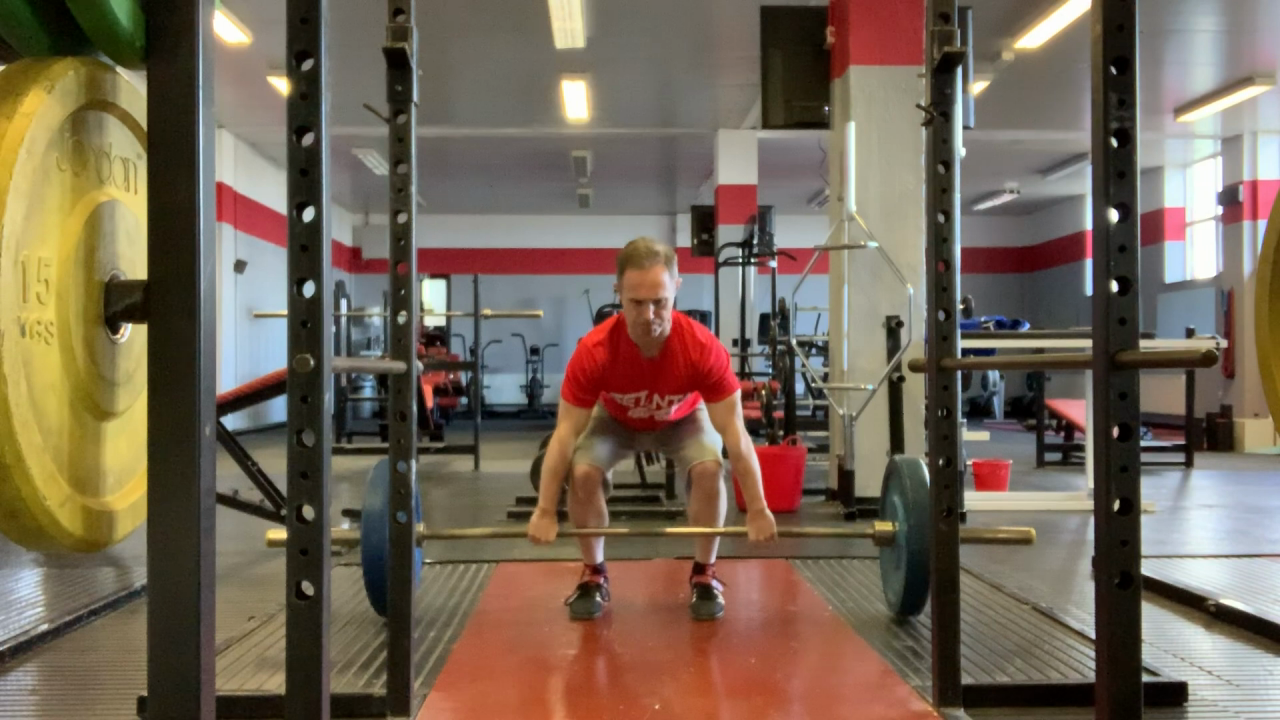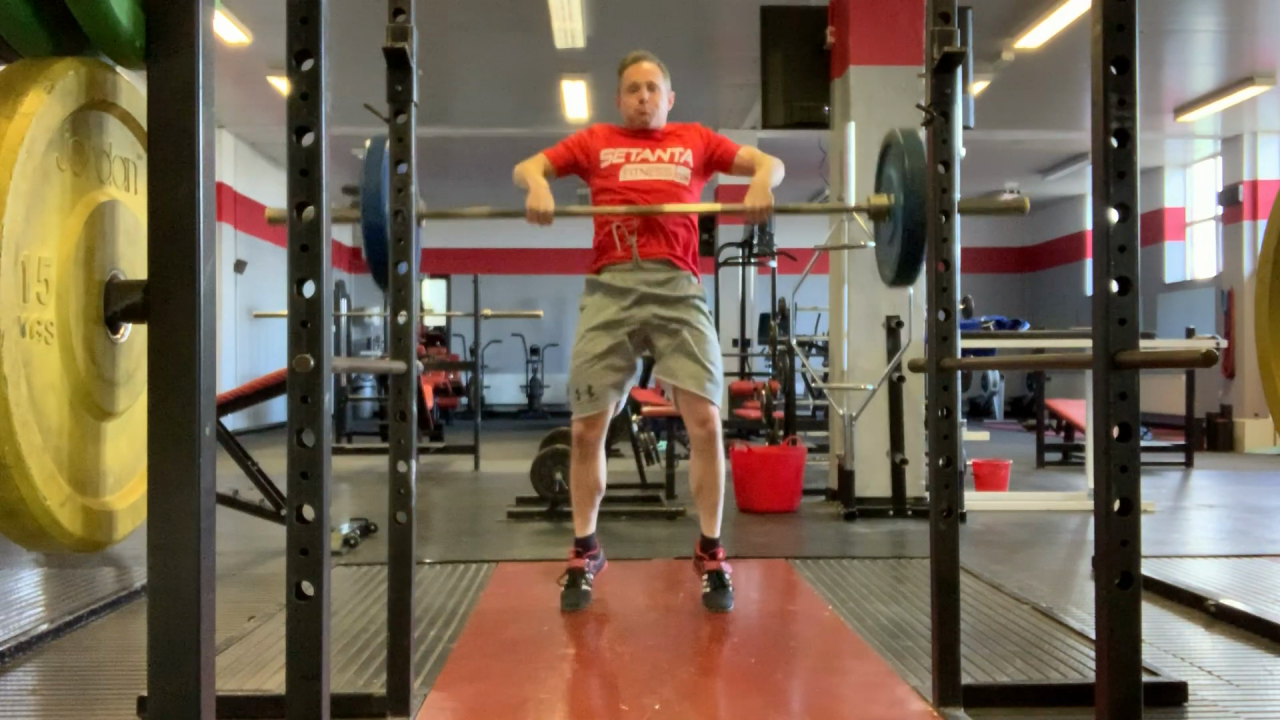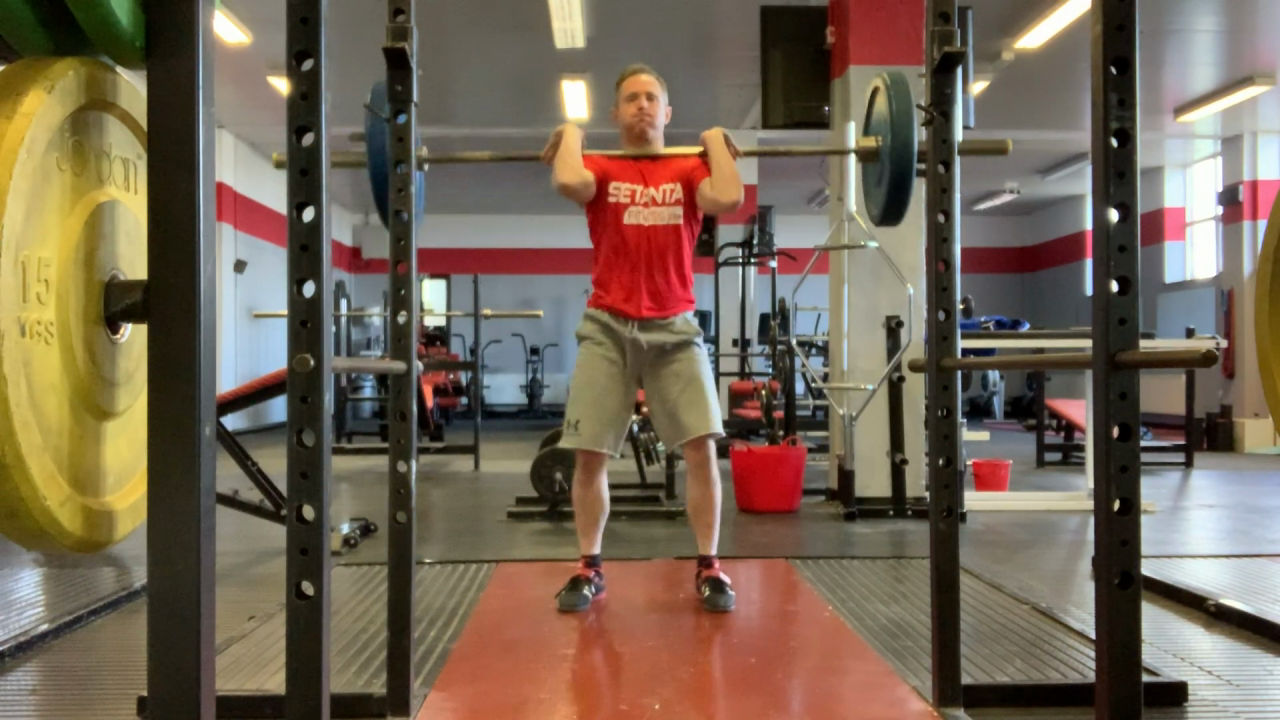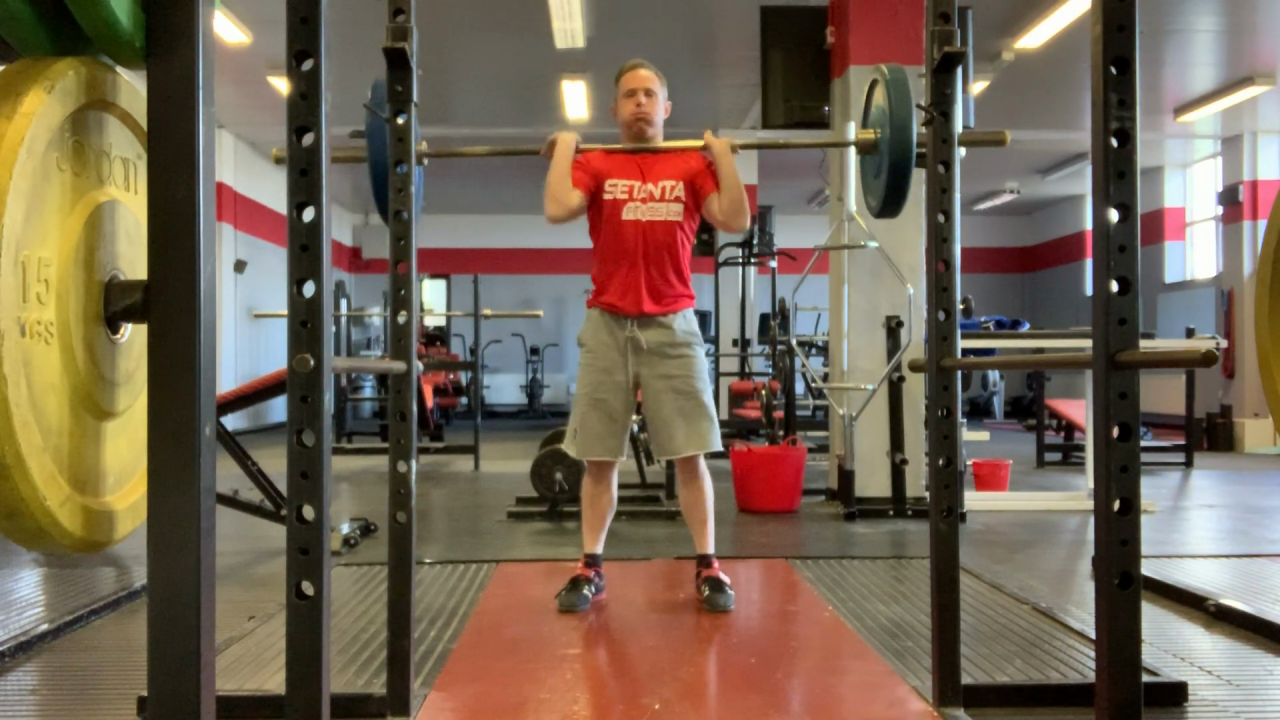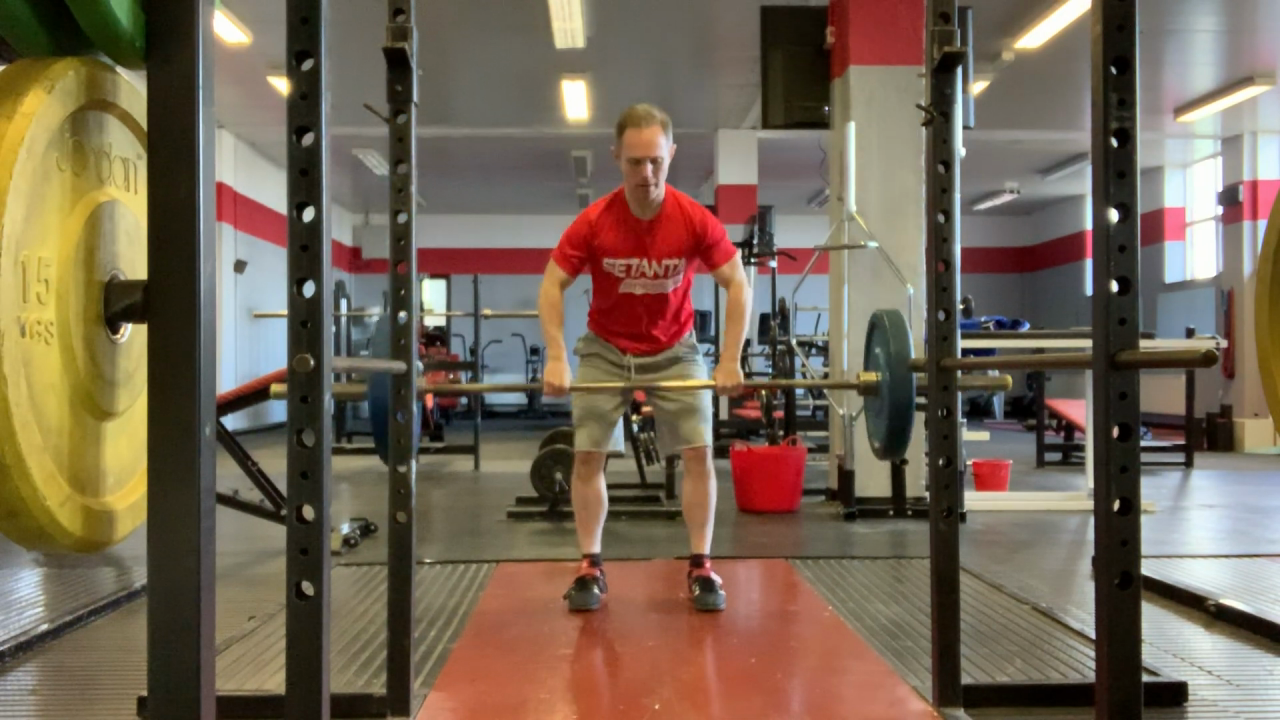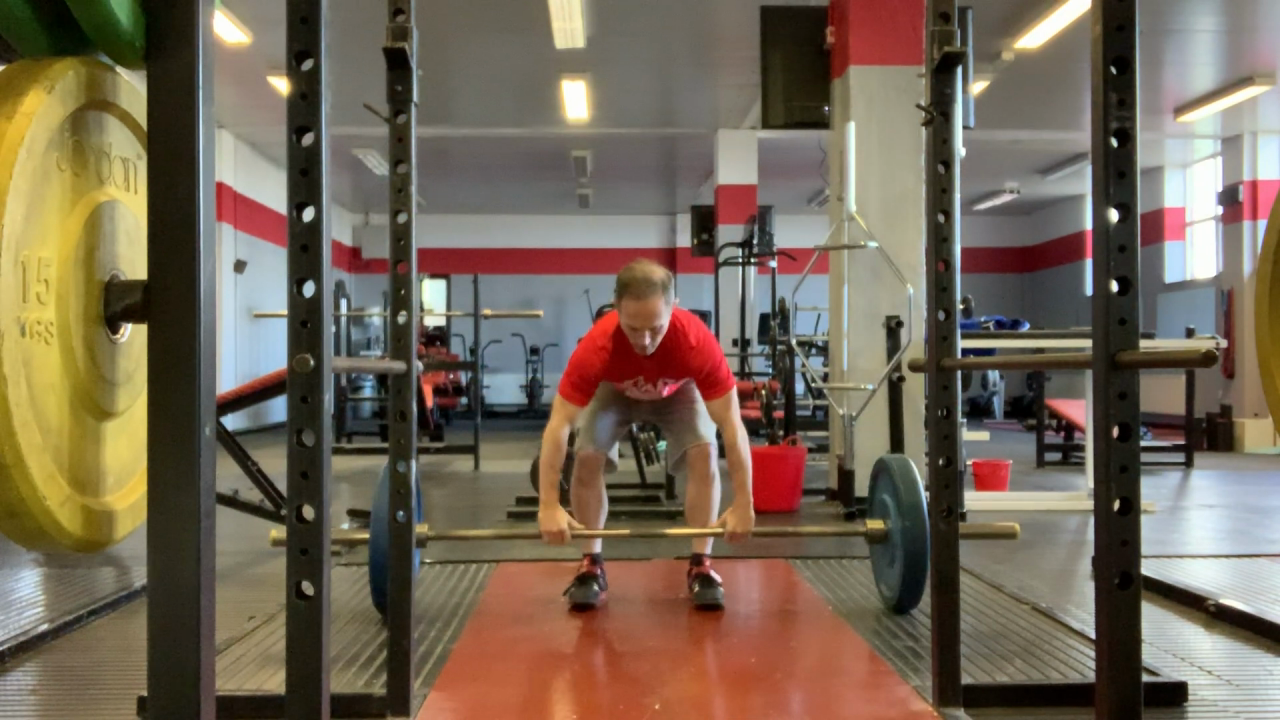
dt=0.7s
person 1, frame 1
left shoulder: (703, 349)
right shoulder: (594, 351)
left elbow: (734, 434)
right elbow: (566, 433)
left wrist: (757, 509)
right wrist: (545, 511)
left hip: (682, 420)
right hip: (613, 420)
left knee: (708, 468)
right knee: (583, 472)
left ankle: (704, 575)
right ankle: (593, 576)
person 1, frame 2
left shoulder: (695, 140)
right shoulder: (595, 140)
left elbow: (765, 164)
right elbow: (530, 167)
left wrist: (762, 188)
right wrist: (537, 190)
left hip: (678, 293)
right hip: (611, 294)
left knee: (704, 420)
right knee: (588, 427)
left ankle: (711, 556)
right ankle: (585, 554)
person 1, frame 3
left shoulder: (691, 170)
right shoulder: (599, 169)
left elbow: (729, 201)
right elbow: (568, 183)
left wrist: (717, 145)
right wrist: (569, 139)
left hip: (674, 330)
right hip: (607, 330)
left knee: (701, 448)
right knee: (588, 454)
left ankle: (708, 567)
right ankle: (590, 567)
person 1, frame 4
left shoulder: (694, 165)
right shoulder: (594, 166)
left elbow: (737, 221)
right elbow: (557, 210)
left wrist: (723, 154)
right wrist: (562, 150)
left hip: (672, 325)
right hip: (608, 326)
left knee: (690, 454)
right knee: (598, 456)
left ankle: (708, 567)
right ankle: (590, 568)
person 1, frame 5
left shoulder: (695, 219)
right shoulder: (593, 221)
left elbow: (737, 284)
right elbow: (552, 285)
left wrist: (731, 360)
right wrist: (555, 357)
left hip: (674, 351)
right hip: (605, 351)
left knee: (698, 452)
right knee: (588, 456)
left ankle: (700, 567)
right ankle: (590, 567)
person 1, frame 6
left shoulder: (698, 343)
right shoulder: (596, 348)
left elbow: (731, 424)
right elbow: (558, 425)
left wrist: (742, 505)
right wrist: (549, 506)
left hip: (677, 391)
right hip: (613, 391)
left knee: (703, 453)
right knee: (587, 456)
left ankle: (701, 566)
right ankle: (591, 565)
